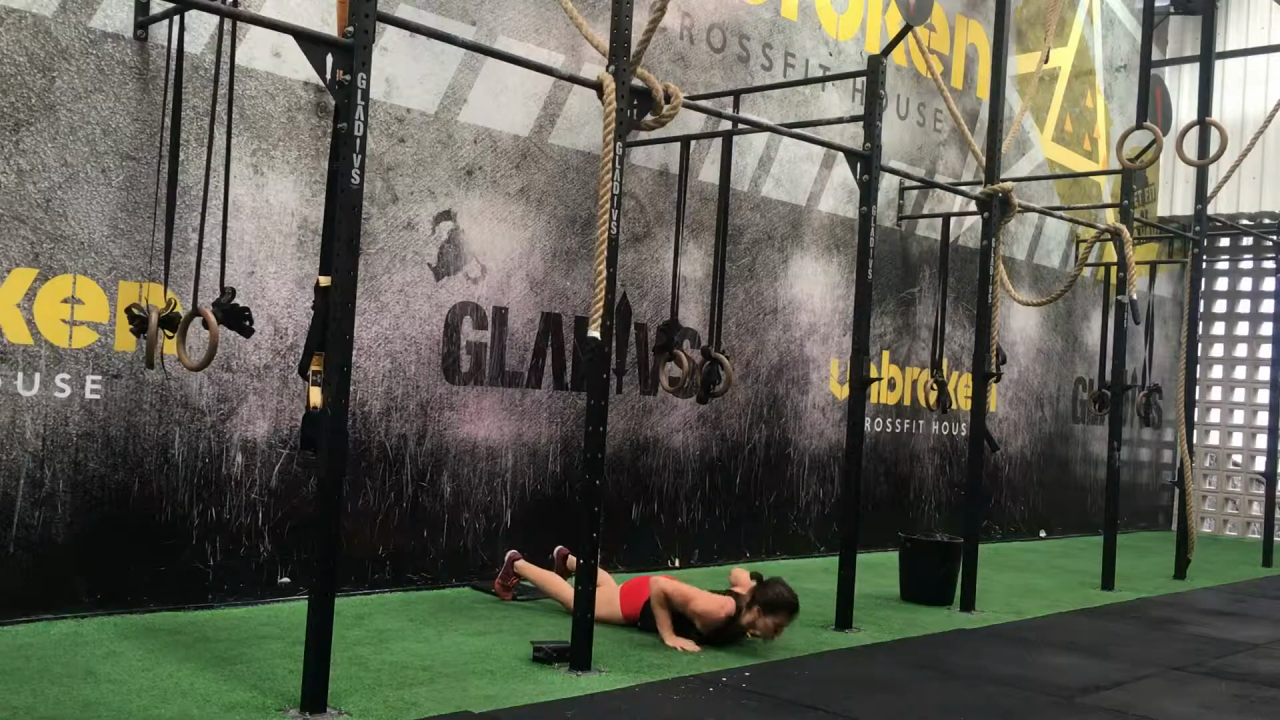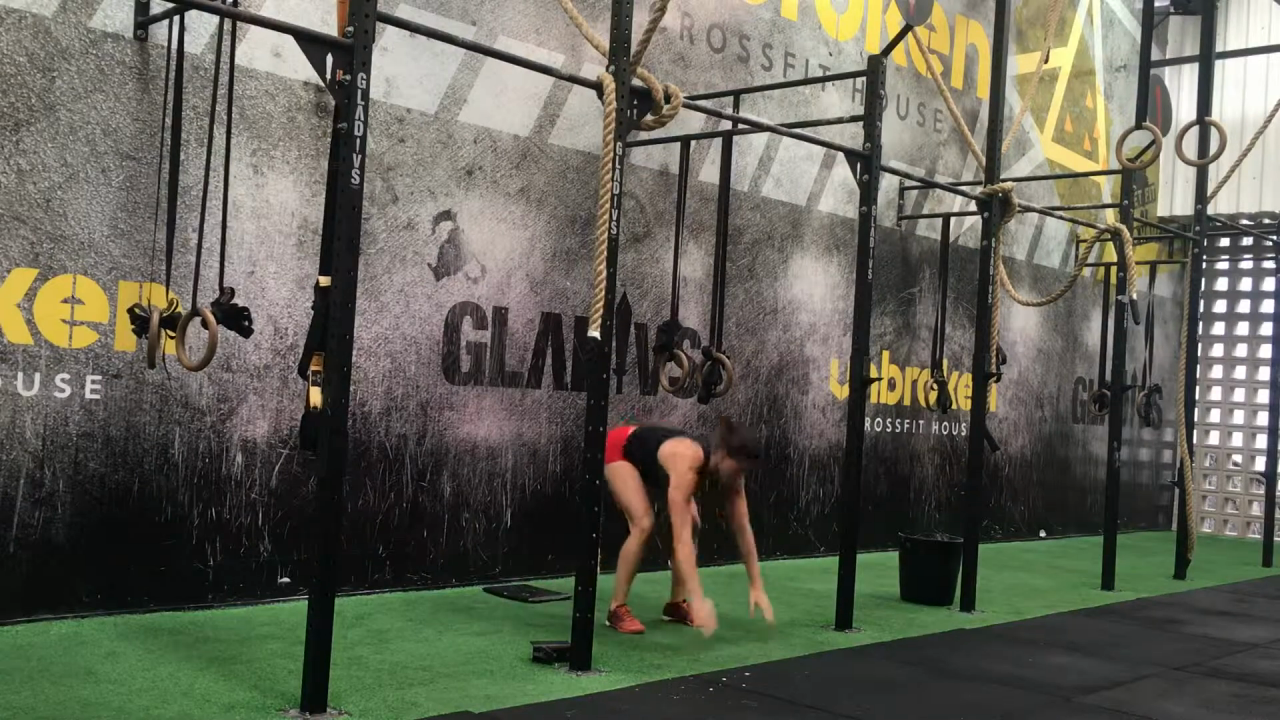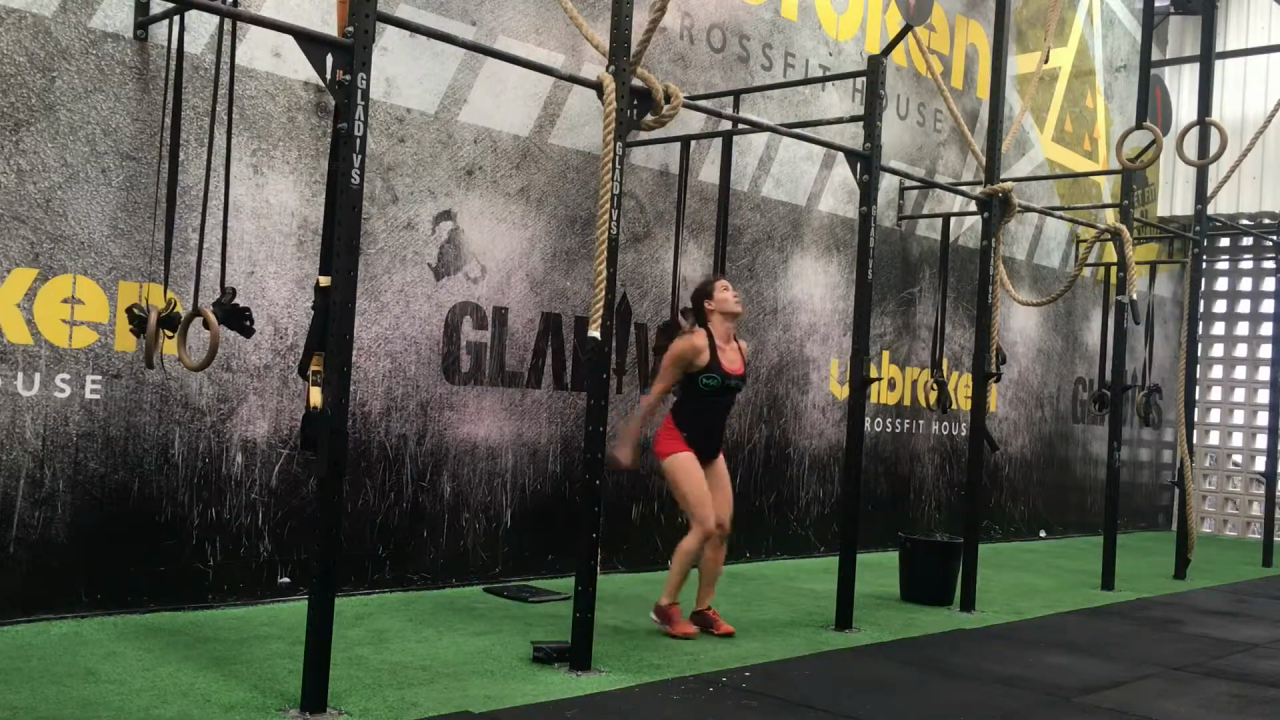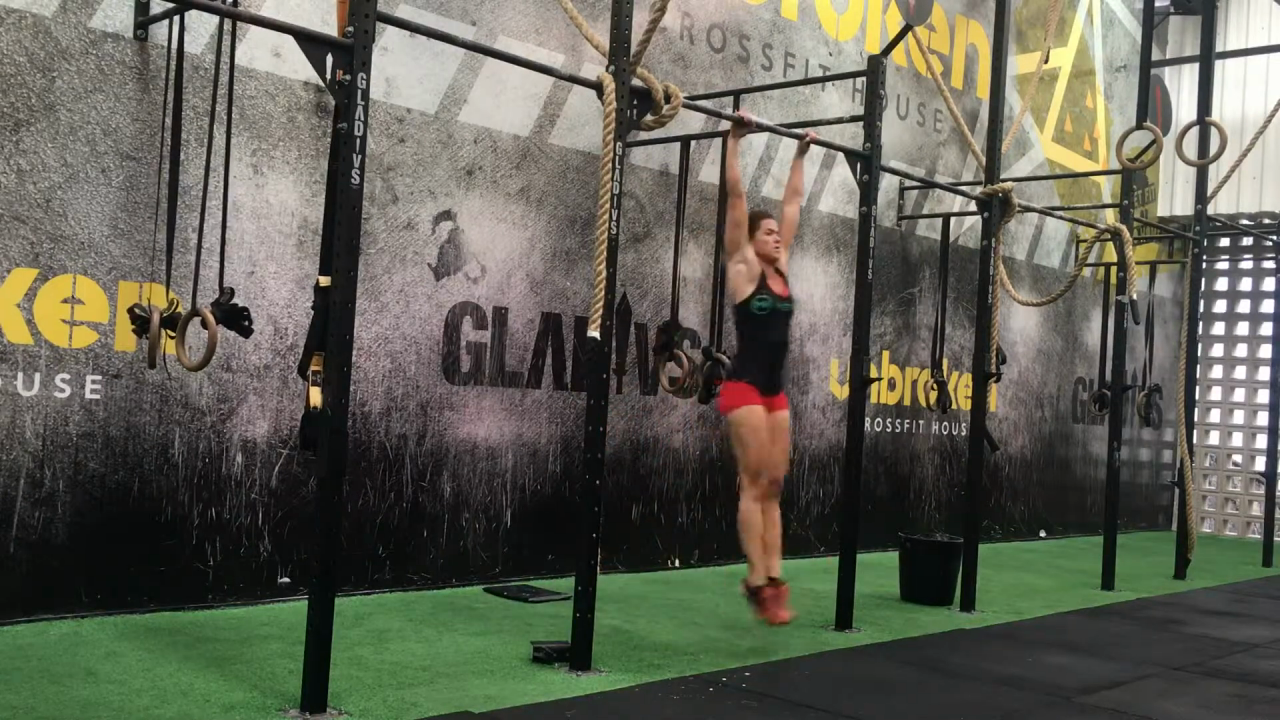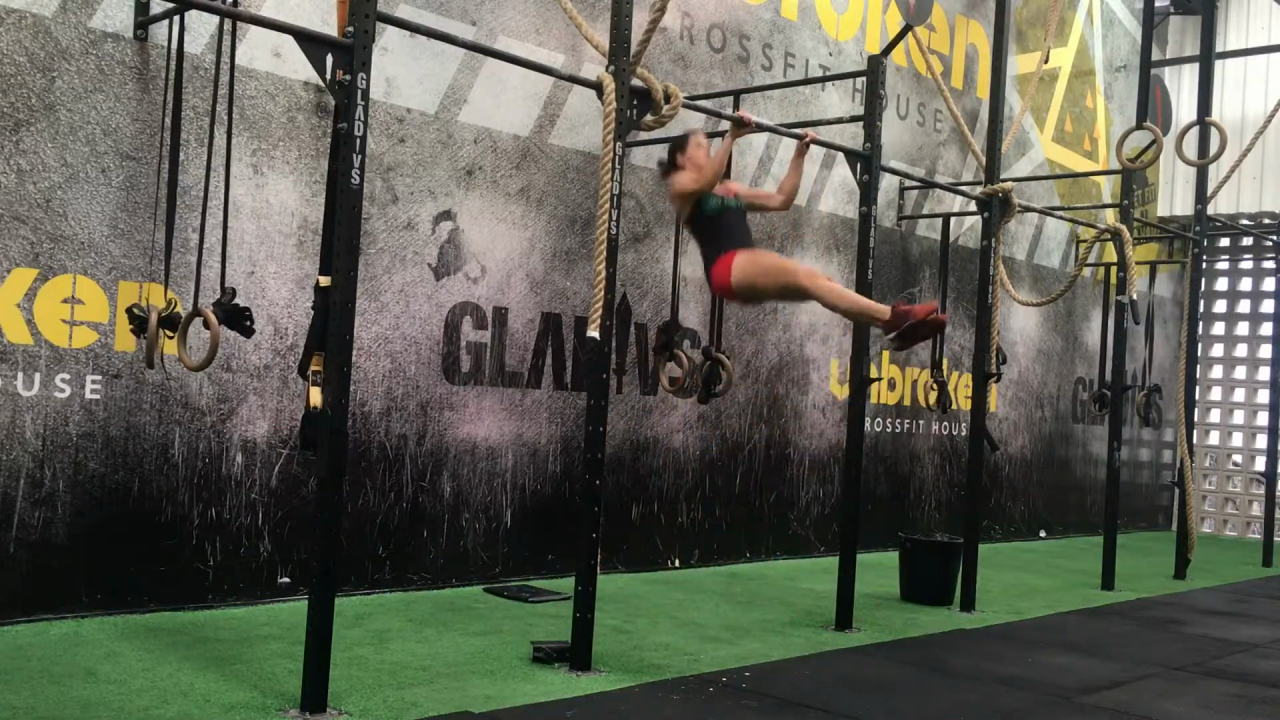
dt=1s
person 1, frame 1
left shoulder: (752, 597)
right shoulder: (718, 611)
left elbow: (735, 573)
right elbow: (657, 583)
left wrist: (745, 626)
right wrist: (669, 636)
left hip: (661, 597)
right hip: (641, 604)
left knee: (612, 586)
right knee: (574, 598)
left ankle: (566, 558)
right ankle: (517, 564)
person 1, frame 2
left shoulder: (730, 467)
right shoulder: (687, 465)
left elbow: (743, 530)
right elbow: (680, 538)
left wrist: (755, 586)
right wrist: (697, 598)
left hip: (651, 463)
right hip: (621, 447)
left knee: (692, 524)
right knee: (643, 525)
left ankle: (676, 603)
right ankle: (617, 610)
person 1, frame 3
left shoulder: (742, 349)
right shoulder: (694, 343)
right elbow: (655, 394)
right wrist: (628, 443)
left hip: (711, 448)
right hip: (678, 442)
left knee: (723, 529)
right knee: (706, 528)
left ankle: (704, 609)
right ankle: (668, 607)
person 1, frame 4
left shoulder: (779, 269)
right shoulder: (742, 268)
left elbow: (792, 203)
right elbow: (735, 201)
left wrist: (801, 155)
right wrist: (734, 140)
left hip: (773, 393)
right hip: (743, 390)
left knee: (771, 487)
right knee: (756, 487)
left ankle: (772, 578)
right ankle: (757, 584)
person 1, frame 5
left shoulder: (728, 188)
right shoulder: (681, 186)
left elbow: (781, 200)
right elbow: (699, 184)
left wrist: (799, 155)
right wrist: (730, 137)
left hip: (751, 263)
right hip: (729, 268)
left knee: (820, 283)
right knee: (809, 279)
left ankle: (897, 323)
right ankle: (894, 319)
